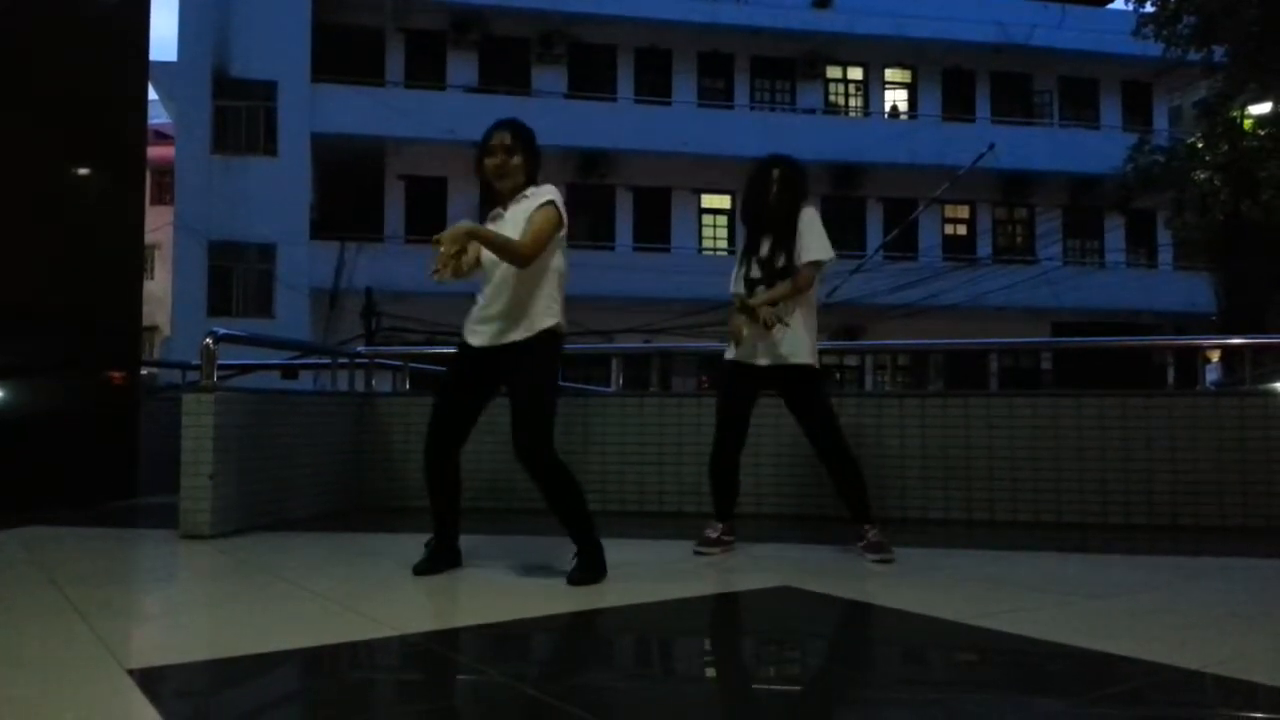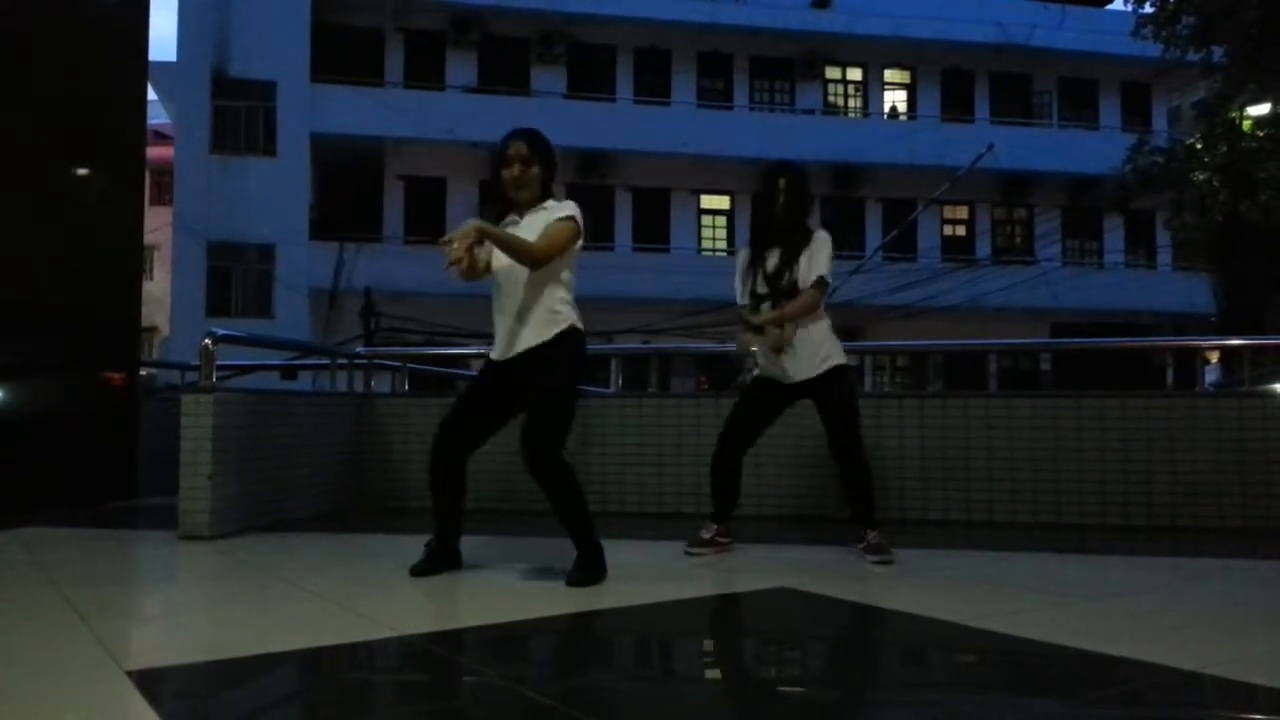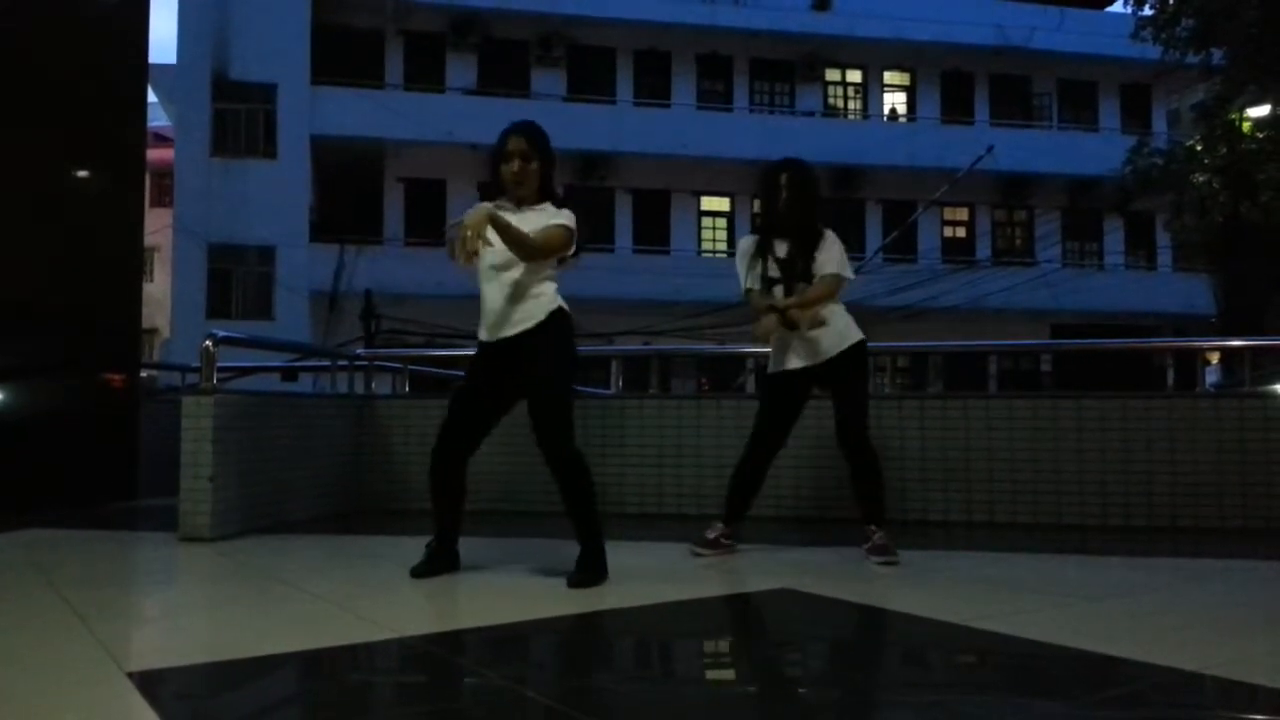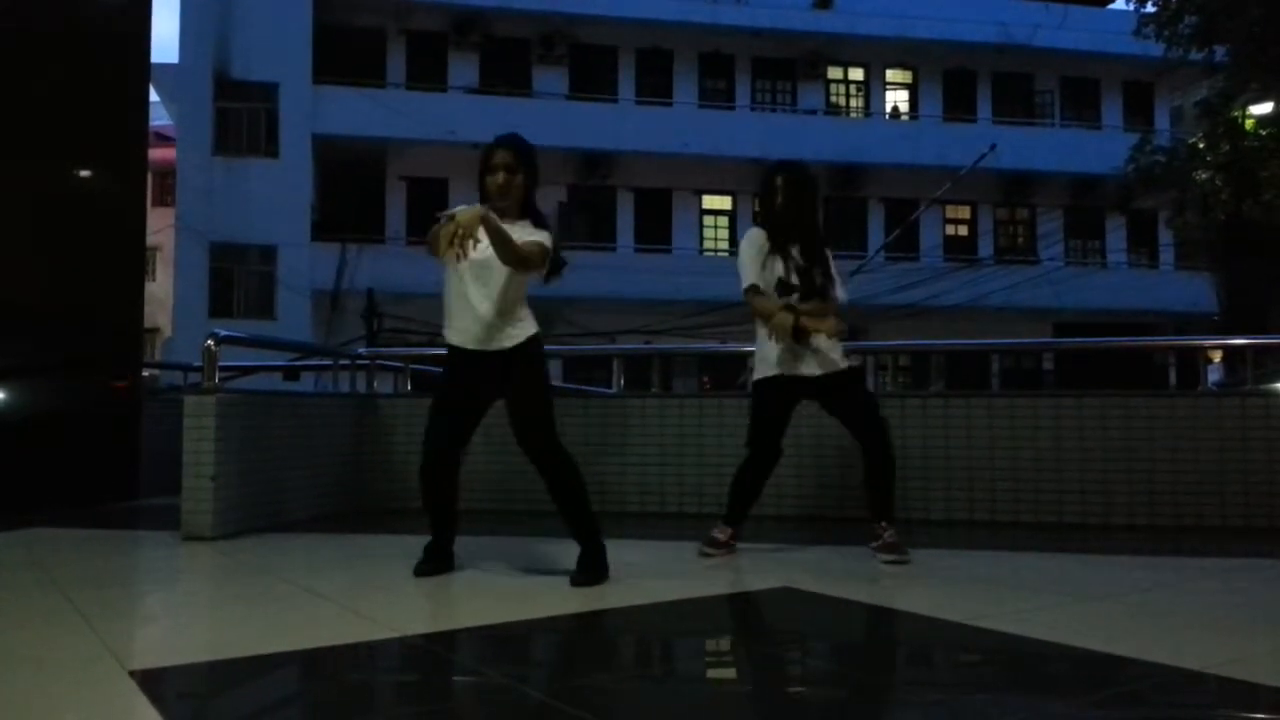
dt=0.2s
person 1, frame 1
left shoulder: (545, 199)
right shoulder: (494, 217)
left elbow: (524, 254)
right elbow: (468, 263)
left wrist: (472, 231)
right wrist: (454, 252)
left hip: (532, 344)
right hip: (478, 344)
left knee: (533, 450)
right knee: (440, 443)
left ankle: (588, 548)
right ankle: (445, 543)
person 1, frame 2
left shoulder: (563, 214)
right shoulder: (505, 228)
left elbow: (537, 257)
right elbow: (474, 270)
left wrist: (482, 229)
right wrist: (467, 249)
left hip: (555, 348)
right hip: (506, 357)
left knee: (541, 453)
right knee: (447, 445)
left ankle: (589, 552)
right ankle: (445, 546)
person 1, frame 3
left shoulder: (558, 219)
right shoulder: (491, 211)
left elbow: (532, 250)
right elbow: (458, 249)
left wrist: (490, 216)
right wrist: (467, 227)
left hip: (543, 336)
right hip: (494, 346)
left knee: (556, 444)
right knee: (449, 446)
left ankle: (592, 552)
right ankle: (444, 547)
person 1, frame 4
left shoulder: (536, 237)
right shoulder: (464, 214)
left elbow: (515, 259)
right elbow: (434, 246)
left wrist: (484, 219)
right wrist: (454, 223)
left hip: (516, 351)
right hip: (463, 355)
left knee: (543, 449)
right knee: (437, 454)
left ankle: (592, 549)
right ankle: (441, 546)
person 2, frame 1
left shoulder: (806, 219)
right shoulder: (749, 243)
left elbow: (804, 277)
right elbow: (739, 298)
left wrist: (752, 305)
right wrist: (756, 311)
left hip: (795, 356)
right hip: (745, 356)
left knee: (830, 442)
right knee: (726, 442)
left ankle: (866, 527)
right ankle: (723, 525)
person 2, frame 2
left shoulder: (816, 240)
right shoulder: (750, 255)
left elbow: (813, 296)
right elbow: (747, 312)
left wrist: (768, 322)
right wrist: (761, 329)
left hip: (822, 364)
right hip: (770, 372)
left knee: (847, 447)
right knee: (728, 446)
left ankle: (868, 530)
right ankle: (719, 527)
person 2, frame 3
left shoulder: (825, 239)
right shoulder: (751, 245)
left elbow: (830, 286)
right elbow: (756, 301)
left wrist: (777, 307)
right wrist: (793, 315)
left hip: (841, 348)
right hip: (788, 360)
left knee: (854, 439)
right knee: (760, 446)
left ankle: (874, 530)
right ankle: (727, 527)
person 2, frame 4
left shoulder: (818, 251)
right shoulder: (756, 239)
left elbow: (829, 304)
right elbow: (756, 301)
left wrist: (790, 311)
right wrist: (805, 322)
left hip: (830, 364)
right hip: (778, 366)
left knee: (876, 436)
right knee: (762, 453)
left ankle: (884, 528)
right ankle: (728, 528)
